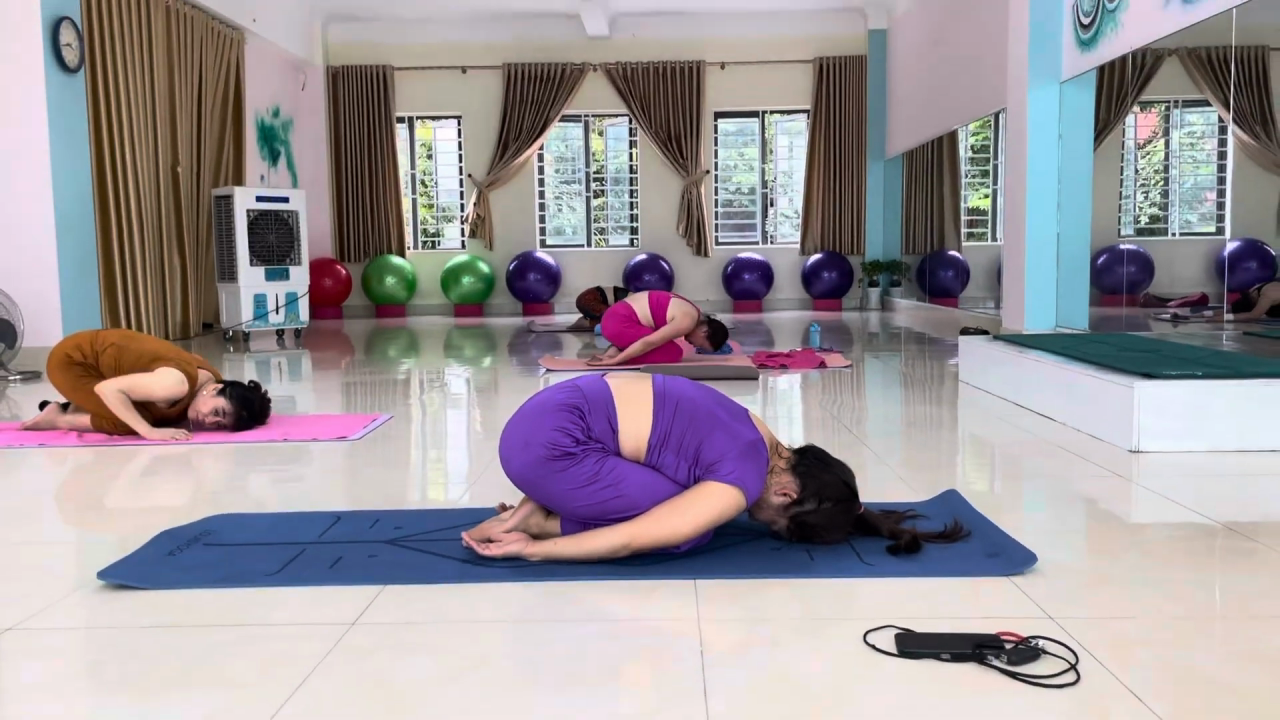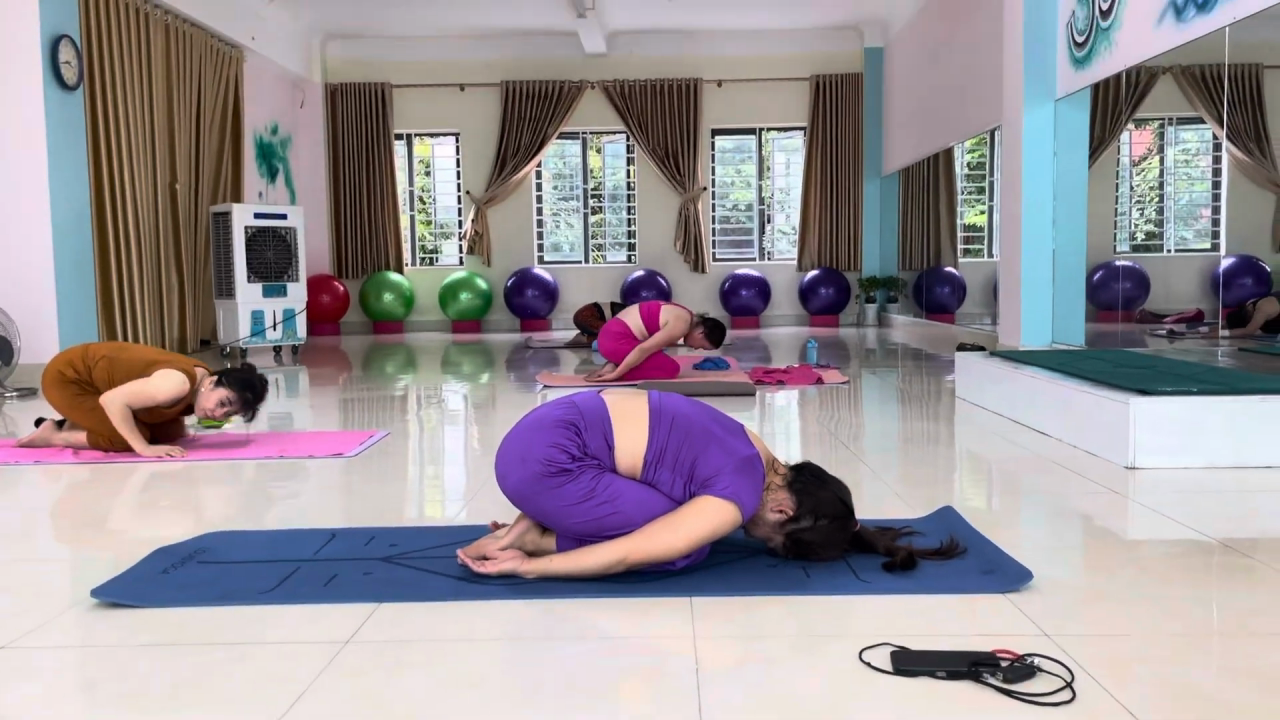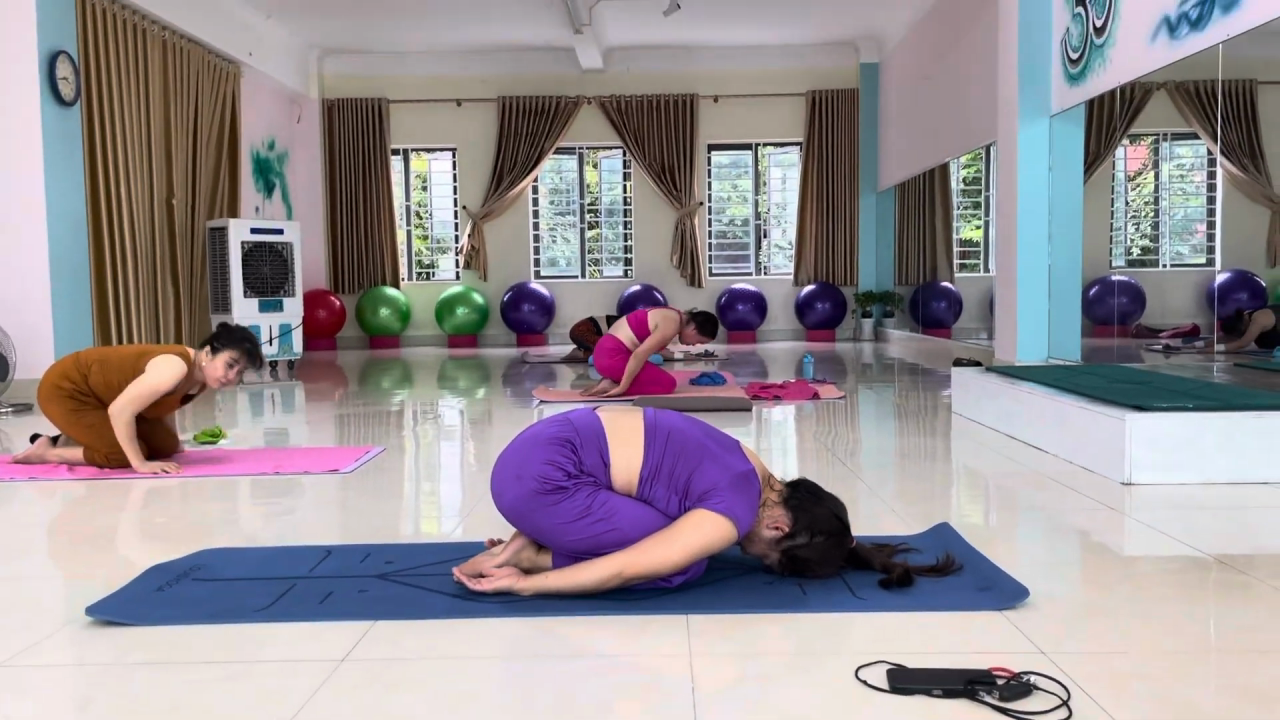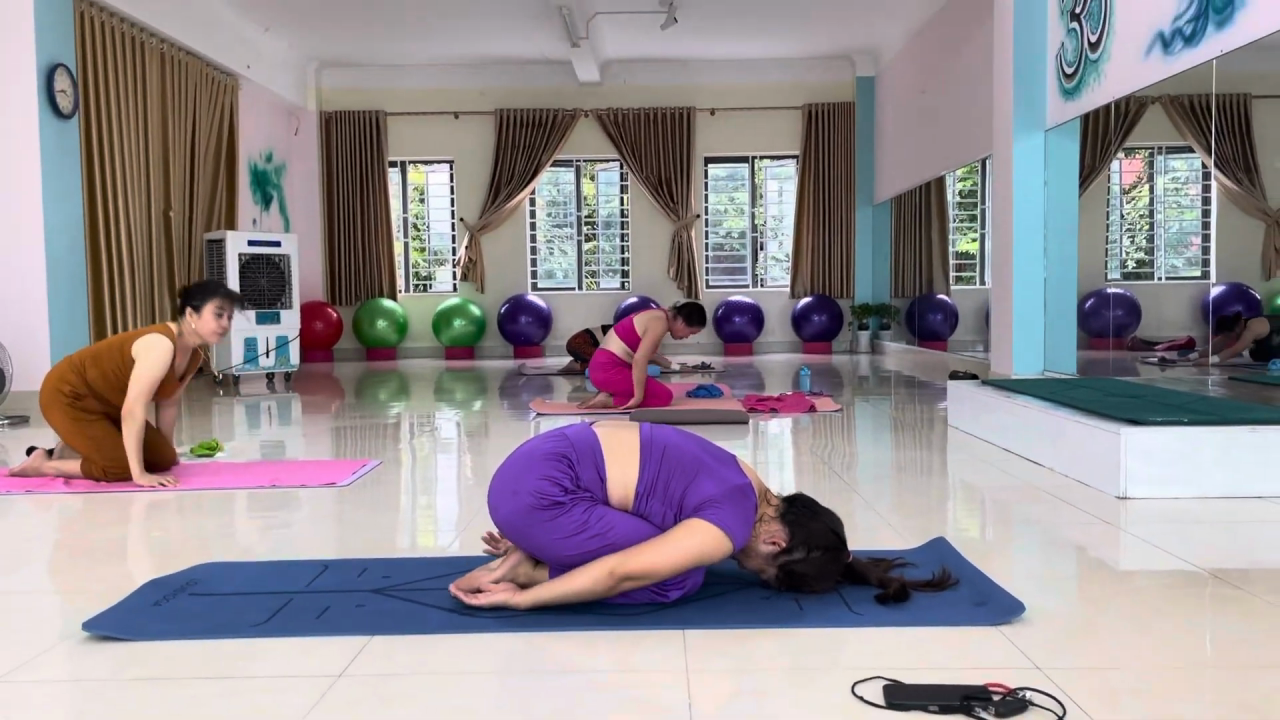
dt=0.2s
person 1, frame 1
left shoulder: (751, 435)
right shoulder: (741, 481)
right elbow: (634, 540)
right wrist: (534, 549)
left hip: (554, 413)
right hip: (548, 444)
left knee: (680, 506)
right knee: (688, 529)
left ankle: (542, 508)
right ankle: (539, 524)
person 1, frame 2
left shoulder: (747, 452)
right shoulder: (736, 496)
right elbow: (629, 555)
right wrist: (529, 567)
left hip: (550, 430)
right hip: (543, 460)
left knee: (671, 516)
right knee: (686, 546)
left ankle: (537, 526)
right ankle: (535, 541)
person 1, frame 3
left shoulder: (743, 468)
right shoulder: (733, 512)
right elbow: (625, 570)
right wrist: (527, 585)
left hip: (544, 448)
right hip: (539, 476)
left knee: (665, 533)
right knee: (681, 564)
left ankle: (536, 543)
right ankle: (532, 559)
person 1, frame 4
left shoulder: (739, 484)
right shoulder: (730, 524)
right elbow: (621, 574)
right wrist: (525, 600)
left hip: (543, 464)
right hip: (536, 492)
left knee: (656, 547)
right knee: (678, 578)
left ankle: (533, 554)
right ankle: (527, 574)
person 2, frame 1
left shoulder: (207, 379)
right shoulder: (177, 383)
right elbow: (107, 389)
right wrist: (148, 430)
left hip: (100, 356)
right hip: (71, 360)
left knee: (174, 419)
right knee: (132, 423)
left ankle: (76, 408)
right ankle: (58, 418)
person 2, frame 2
left shoulder: (201, 386)
right shoulder: (178, 382)
right elbow: (111, 400)
right wrist: (143, 447)
left hip: (95, 377)
right hip: (66, 377)
left knee: (171, 432)
right knee: (128, 439)
left ankle: (76, 425)
right ankle: (53, 435)
person 2, frame 3
left shoulder: (201, 376)
right shoulder: (175, 367)
left elbow: (165, 408)
right elbow: (118, 411)
right wrist: (139, 463)
left hip: (95, 392)
right hip: (65, 390)
left knee: (166, 448)
right knee: (123, 457)
left ankle: (78, 440)
right ankle: (47, 450)
person 2, frame 4
left shoulder: (194, 353)
right shoulder: (161, 345)
left elbow: (169, 402)
right elbow: (132, 409)
left wrist: (168, 448)
right wrist: (138, 472)
left hip: (105, 402)
right hip: (69, 397)
left knee: (164, 461)
right knee: (121, 469)
left ankle: (73, 452)
right ankle: (42, 462)
